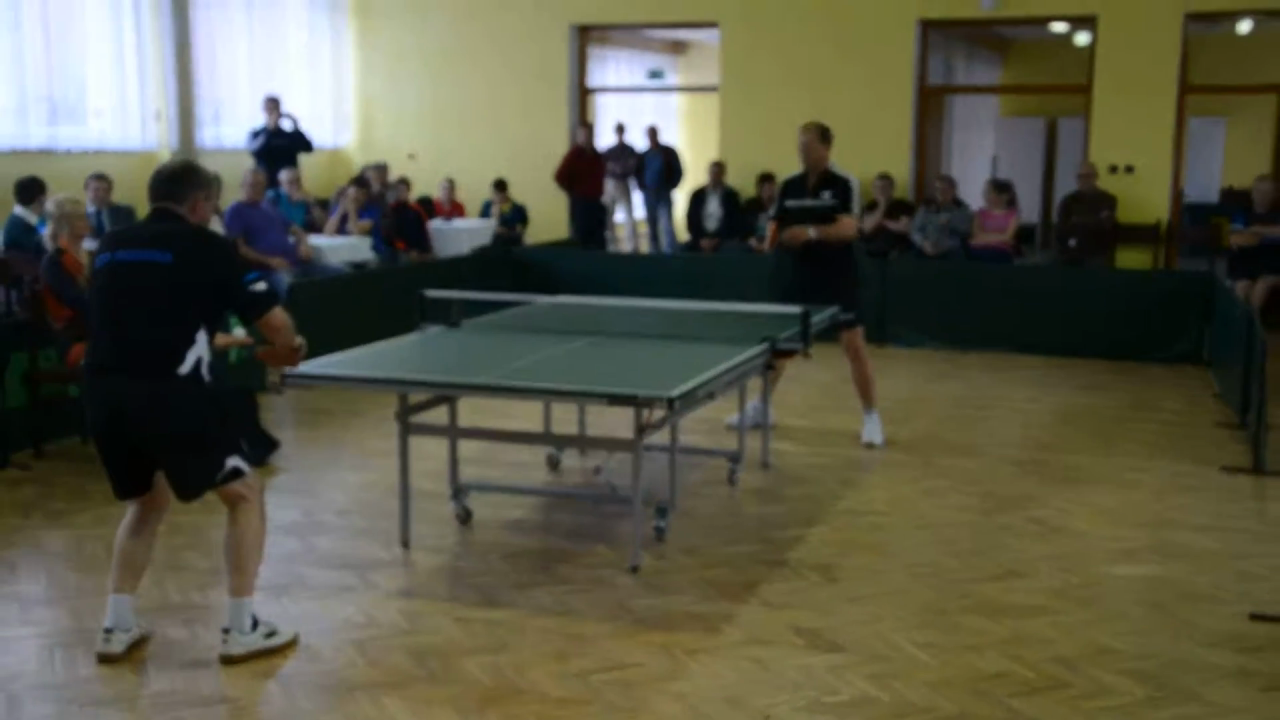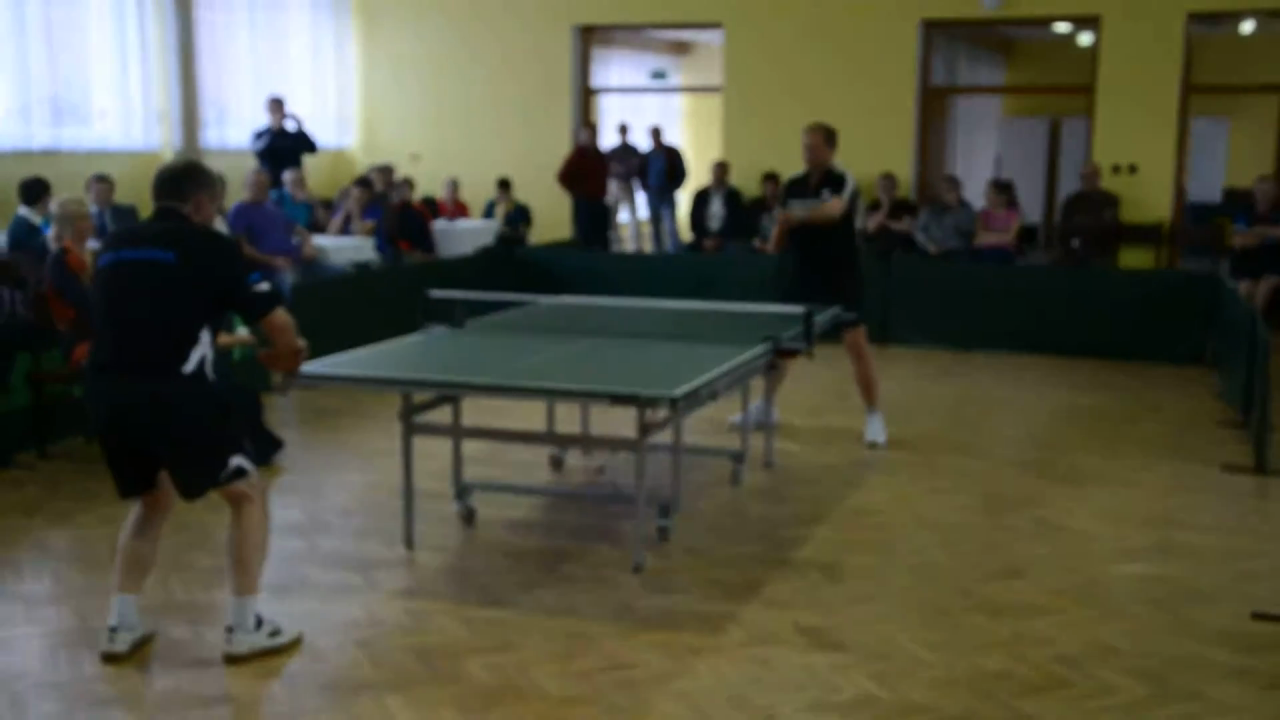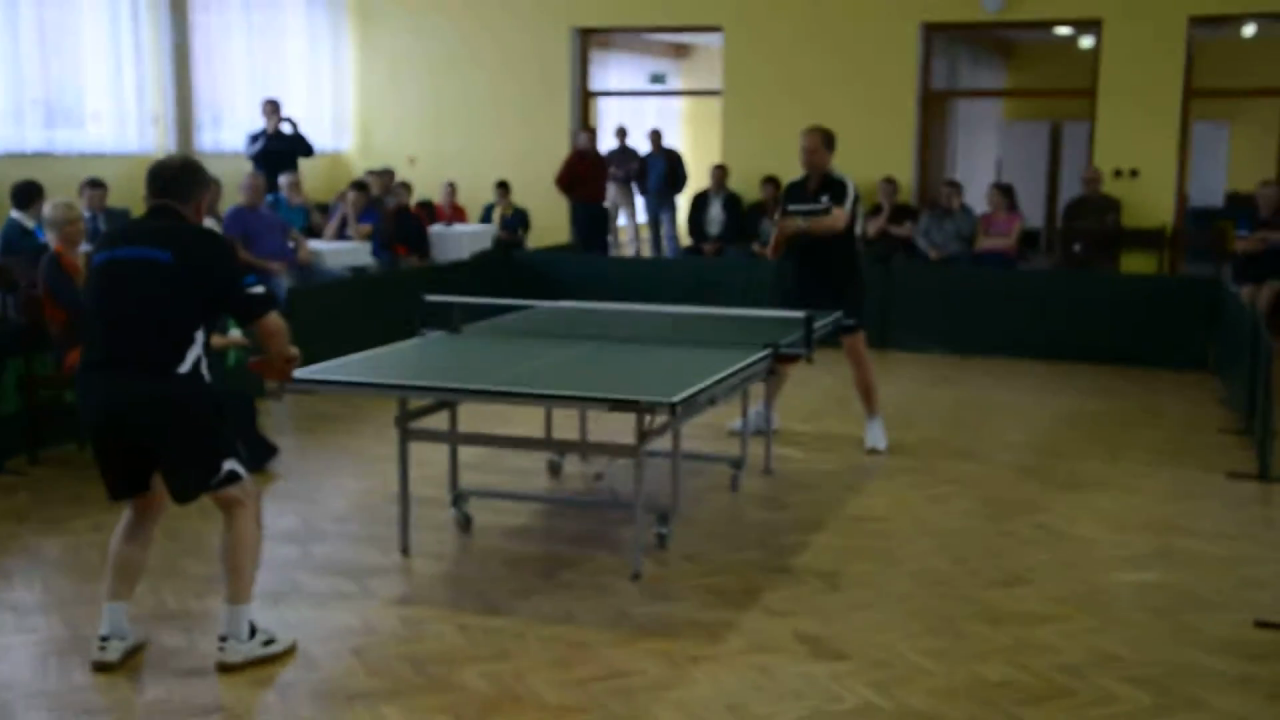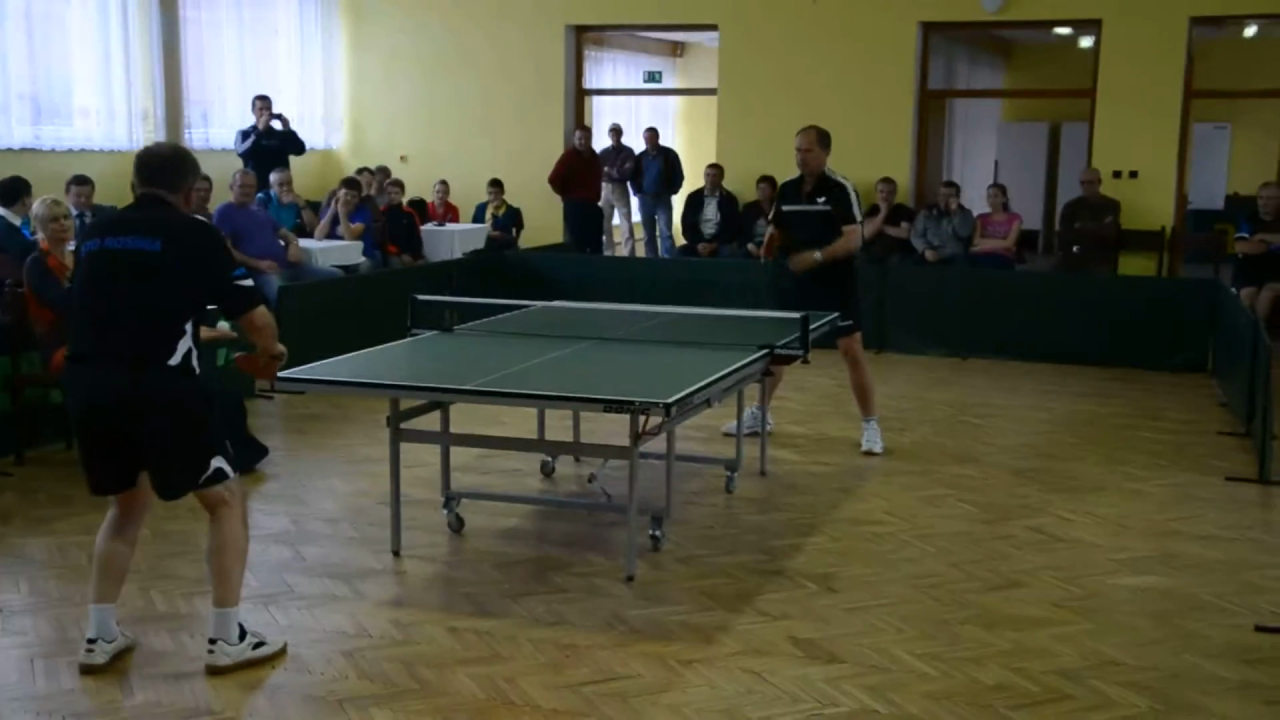
dt=0.2s
person 1, frame 1
left shoulder: (111, 248)
right shoulder: (204, 246)
right elbow: (275, 322)
right wrist: (288, 347)
left hip: (104, 395)
right hip: (169, 395)
left knee: (148, 501)
right knee: (245, 494)
left ankle: (116, 628)
right ankle: (241, 629)
person 1, frame 2
left shoulder: (115, 248)
right shoulder: (209, 246)
right elbow: (277, 323)
right wrist: (289, 351)
left hip: (108, 394)
right hip: (173, 394)
left knee: (152, 500)
right knee: (248, 494)
left ankle: (121, 626)
right ankle: (245, 628)
person 1, frame 3
left shoulder: (109, 246)
right shoulder: (205, 245)
right elbow: (270, 325)
right wrist: (282, 357)
left hip: (101, 393)
right hip: (168, 393)
left knee: (143, 504)
right knee: (242, 499)
left ankle: (112, 635)
right ankle: (238, 636)
person 1, frame 4
left shoulder: (95, 235)
right shoulder: (194, 235)
right elbow: (256, 318)
right wrist: (269, 352)
left hip: (88, 385)
right hip: (157, 386)
left knee: (127, 504)
right knee: (227, 500)
left ankle: (99, 638)
right ankle: (226, 640)
person 2, frame 1
left shoulder: (843, 185)
right shoulder: (789, 186)
left elbow: (848, 229)
right elbow: (778, 224)
left wrist: (811, 232)
right wrist: (773, 238)
left hip: (836, 278)
right hip: (797, 277)
left knee: (854, 346)
left ankle: (871, 417)
right ankle: (761, 406)
person 2, frame 2
left shoulder: (843, 181)
right shoulder: (793, 185)
left elbow: (832, 211)
right elbow: (784, 225)
left wrist: (799, 214)
right wrist: (776, 240)
left hip: (839, 278)
right hip: (801, 277)
left knee: (856, 345)
left ankle: (874, 417)
right ankle: (766, 406)
person 2, frame 3
left shoulder: (843, 187)
right shoulder: (792, 189)
left elbow: (837, 223)
right elbow: (784, 230)
left wrist: (800, 224)
right wrist: (776, 243)
left hip: (839, 283)
right hip: (799, 282)
left knee: (855, 351)
left ankle: (874, 423)
right ankle: (765, 413)
person 2, frame 4
left shoulder: (841, 189)
right shoulder: (787, 189)
left elbow: (853, 239)
right elbow: (776, 227)
left wrist: (816, 256)
right wrist: (770, 243)
left hip: (835, 285)
right hip: (794, 285)
left knee: (852, 352)
left ankle: (870, 426)
right ankle: (760, 414)
